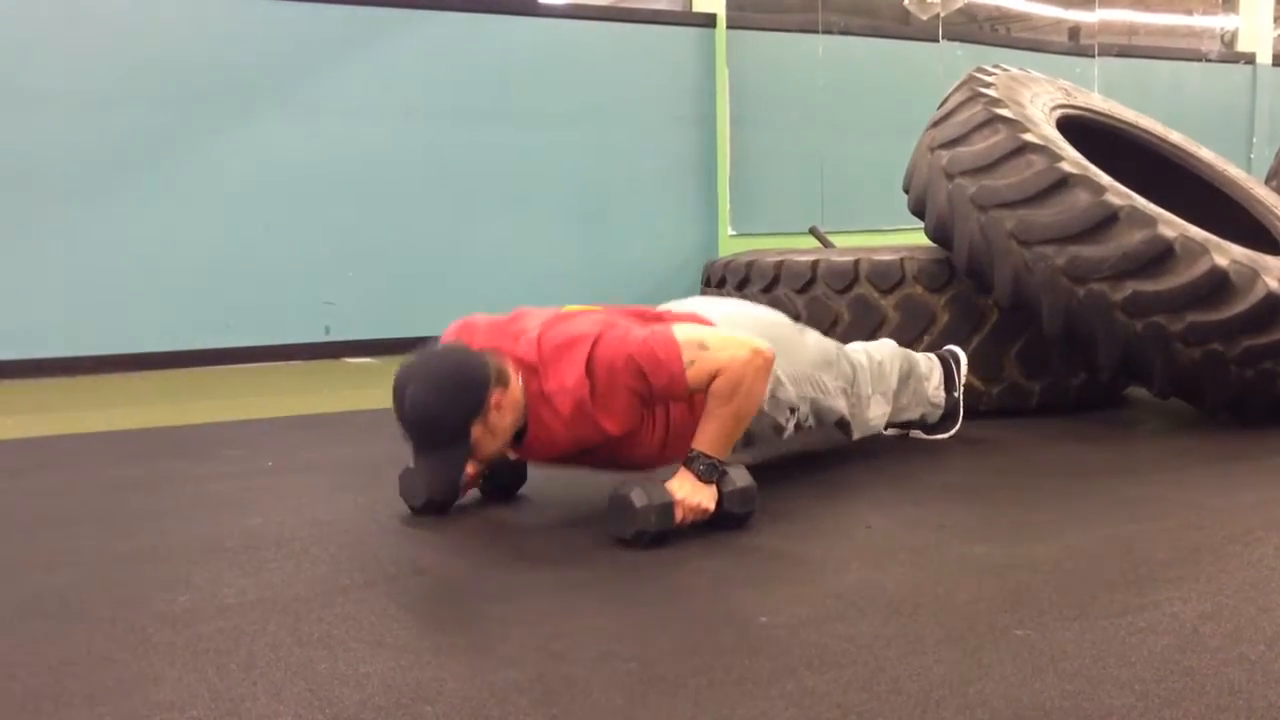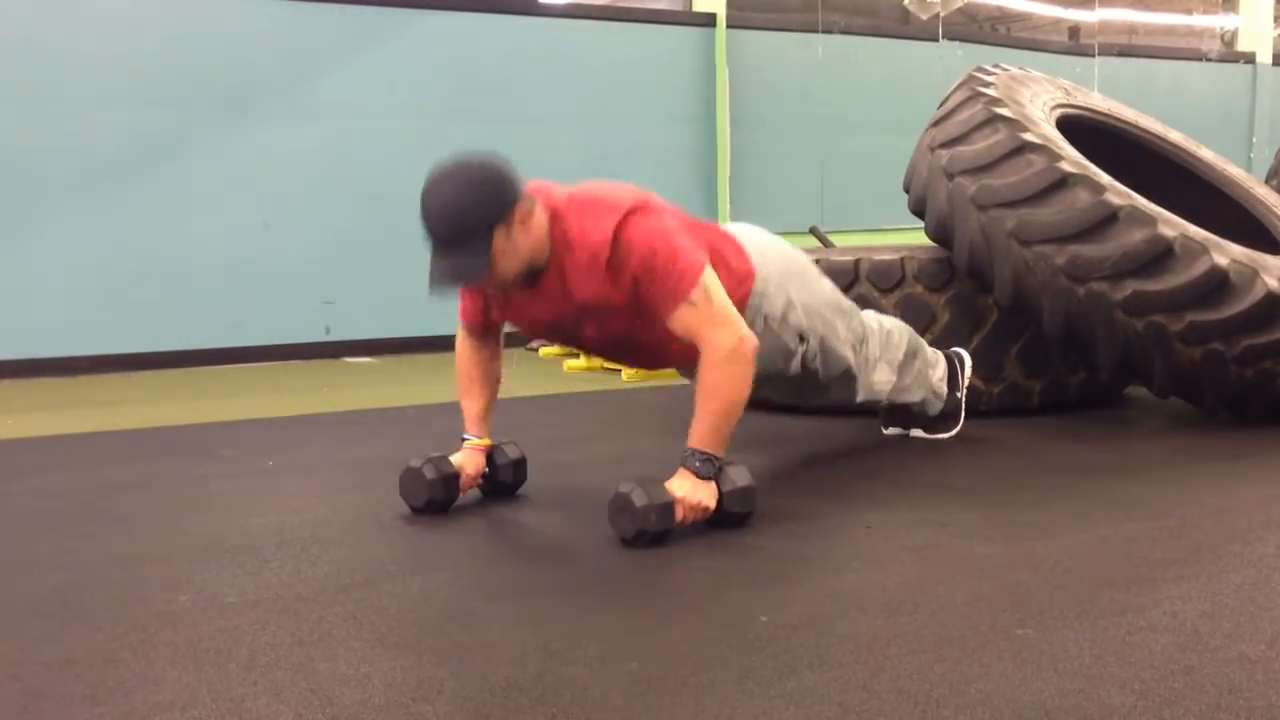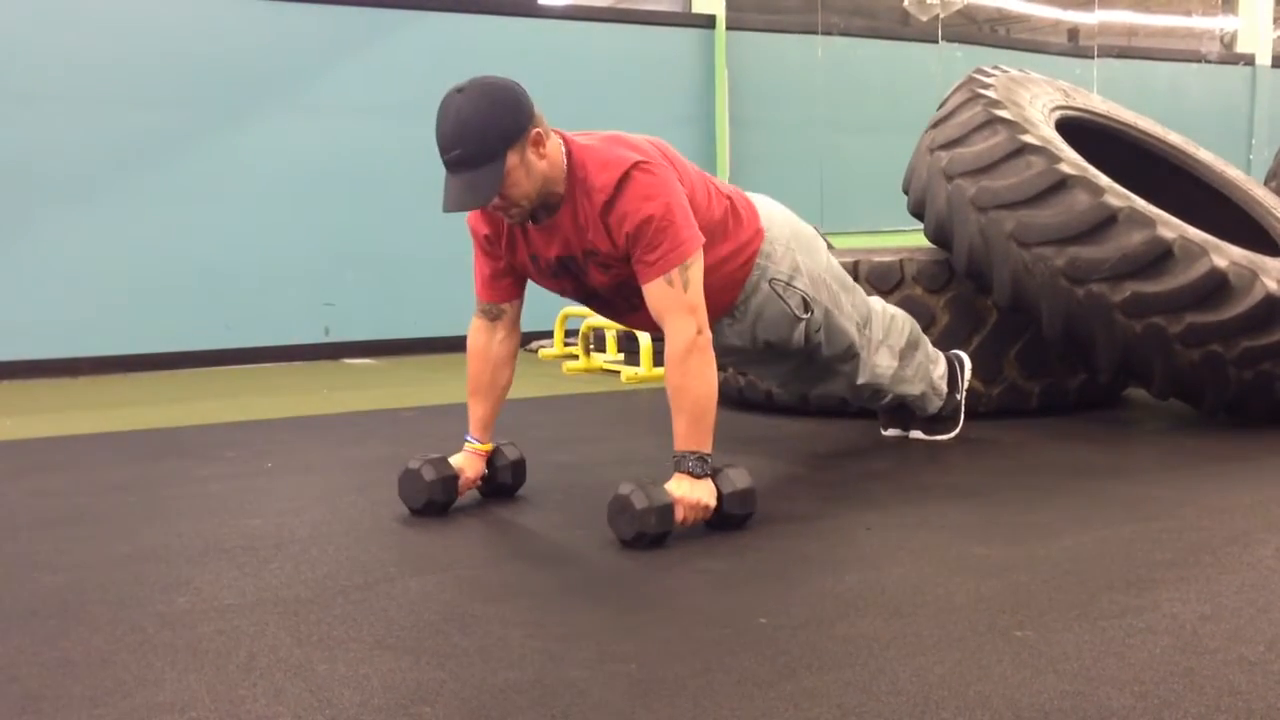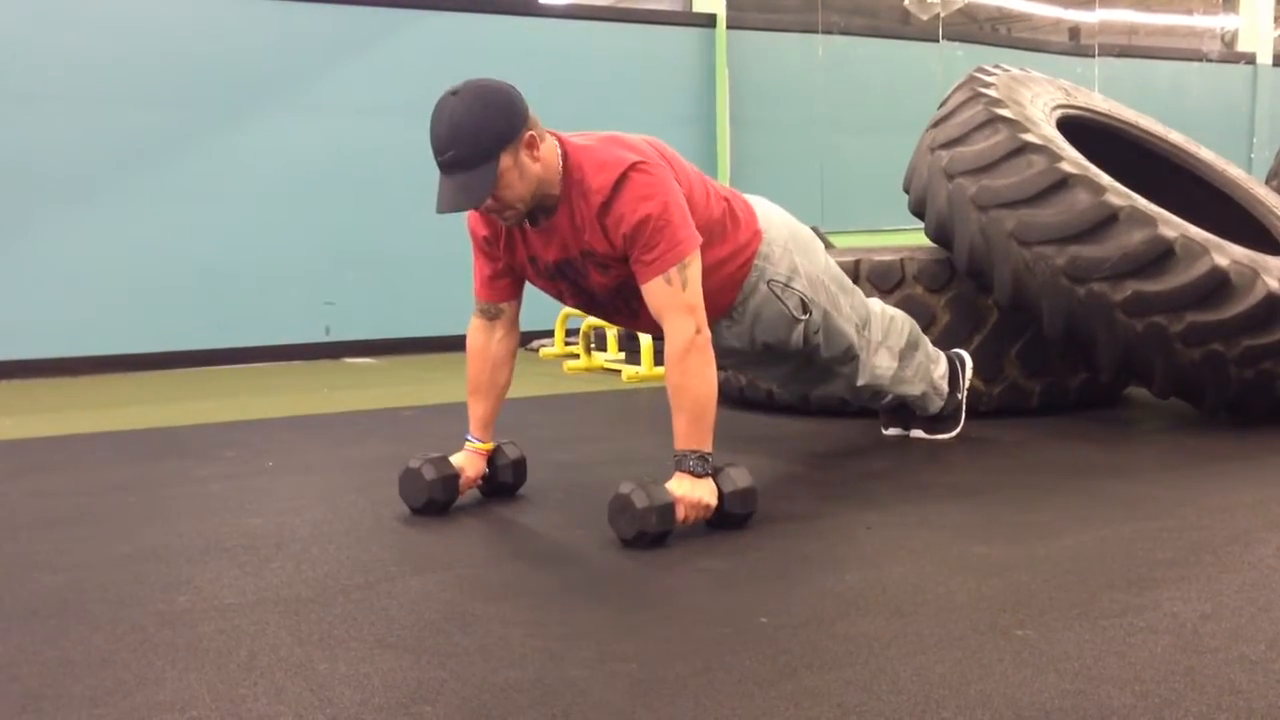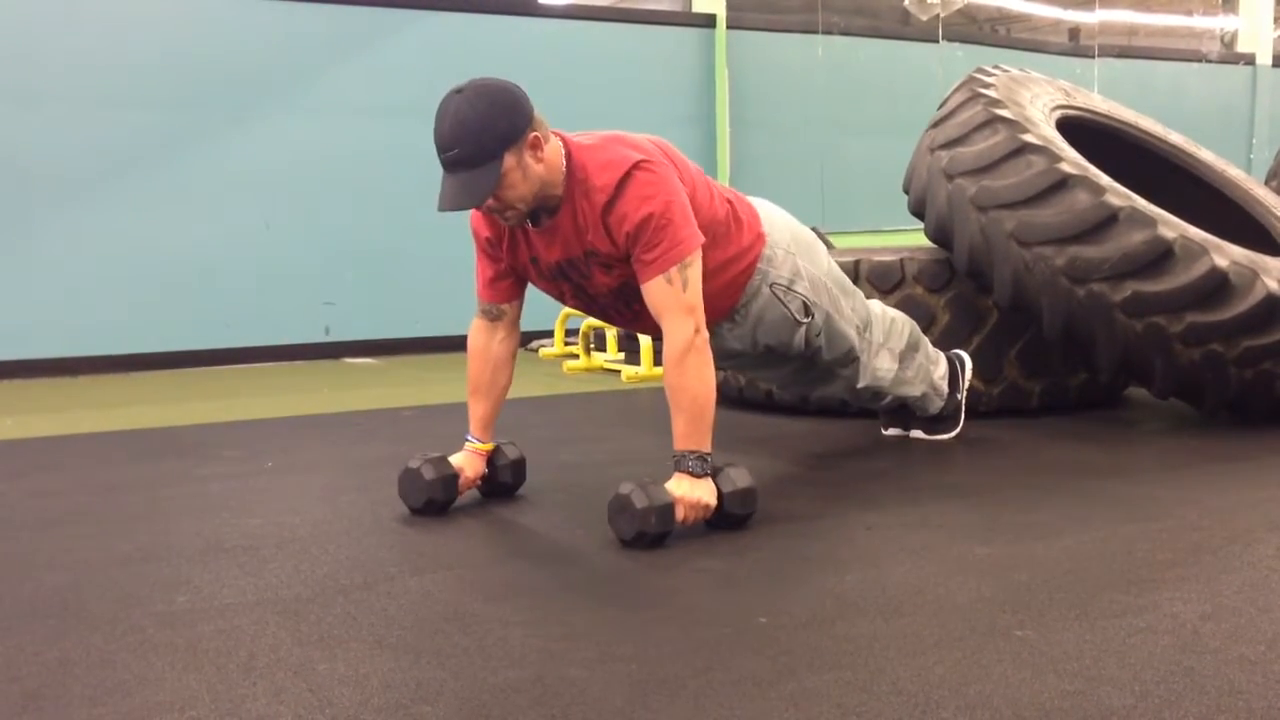
dt=0.3s
person 1, frame 1
left shoulder: (591, 377)
right shoulder: (467, 350)
left elbow: (750, 355)
left wrist: (701, 469)
right wrist: (473, 461)
left hip: (739, 359)
right hip: (673, 340)
left knee: (848, 390)
left ankle: (935, 376)
right ankle: (879, 360)
person 1, frame 2
left shoulder: (622, 235)
right shoulder: (484, 251)
left elbow: (734, 343)
right elbow: (475, 337)
left wrist: (699, 466)
right wrist: (476, 439)
left hip: (754, 293)
left knee: (860, 359)
left ankle: (940, 381)
right ankle: (913, 390)
person 1, frame 3
left shoulder: (630, 184)
right shoulder: (493, 214)
left elbow: (688, 333)
right elbow: (495, 324)
left wrist: (693, 468)
right wrist: (476, 445)
left hip: (761, 265)
right hip: (699, 298)
left knee: (864, 348)
left ankle: (940, 383)
right ankle: (907, 400)
person 1, frame 4
left shoulder: (626, 183)
right shoulder: (491, 215)
left elbow: (687, 331)
right elbow: (493, 324)
left wrist: (693, 468)
right wrist: (477, 444)
left hip: (758, 267)
right hip: (702, 304)
left knee: (862, 348)
right knee: (821, 372)
left ankle: (941, 380)
right ankle: (911, 393)
person 1, frame 5
left shoulder: (631, 182)
right shoulder: (495, 216)
left elbow: (685, 332)
right elbow: (495, 325)
left wrist: (693, 468)
right wrist: (477, 445)
left hip: (762, 270)
left knee: (864, 349)
left ankle: (941, 382)
right ankle: (909, 396)
